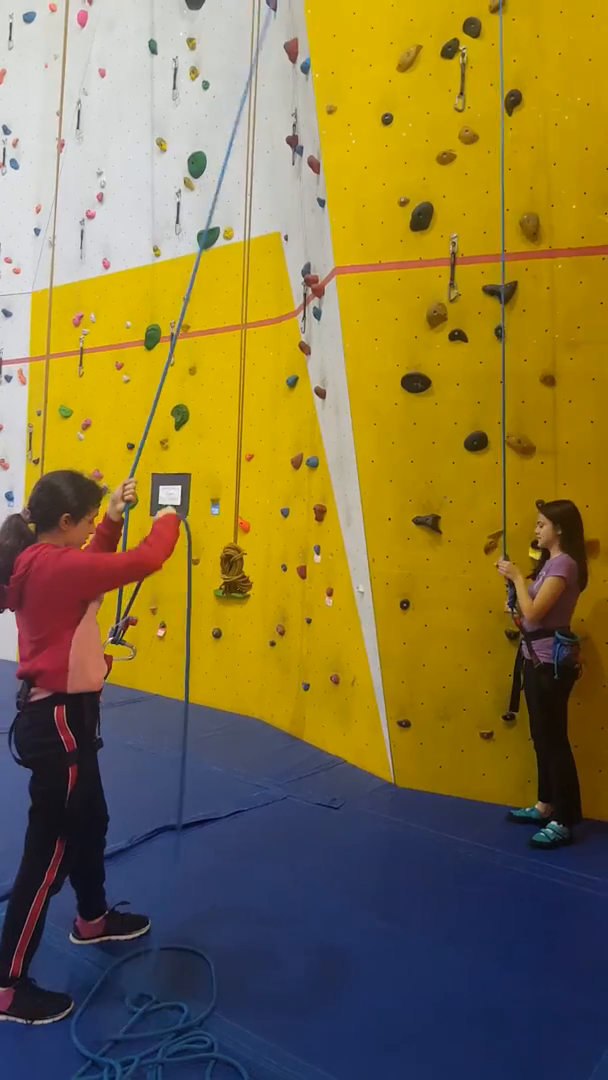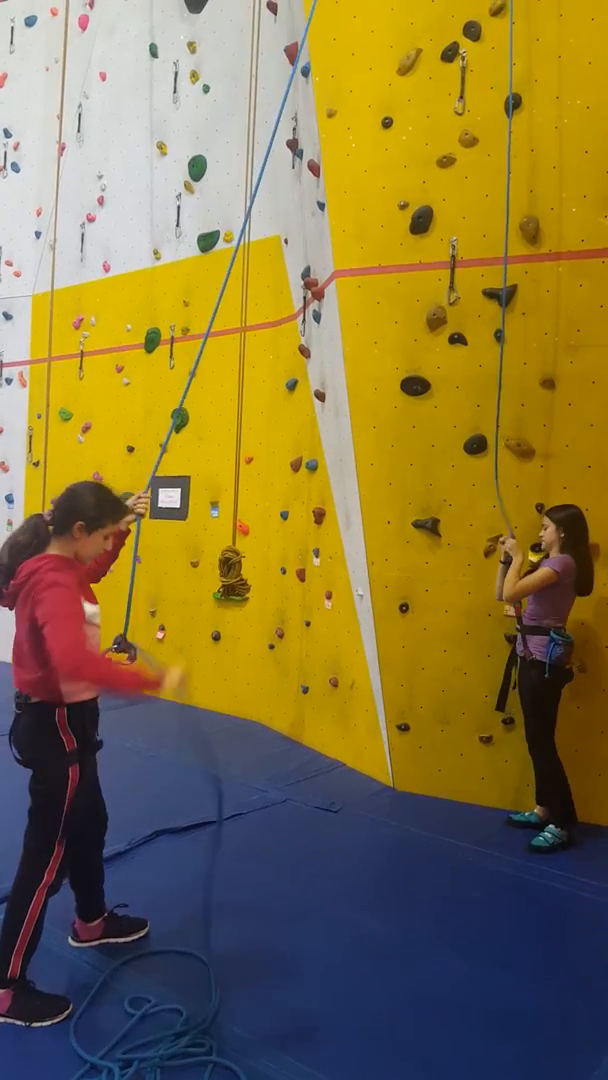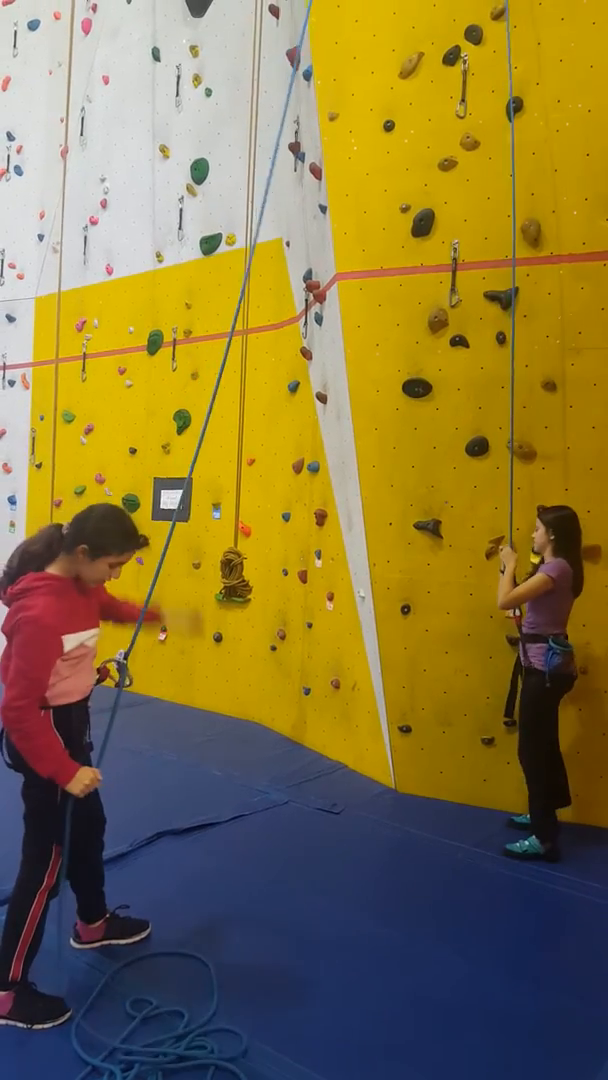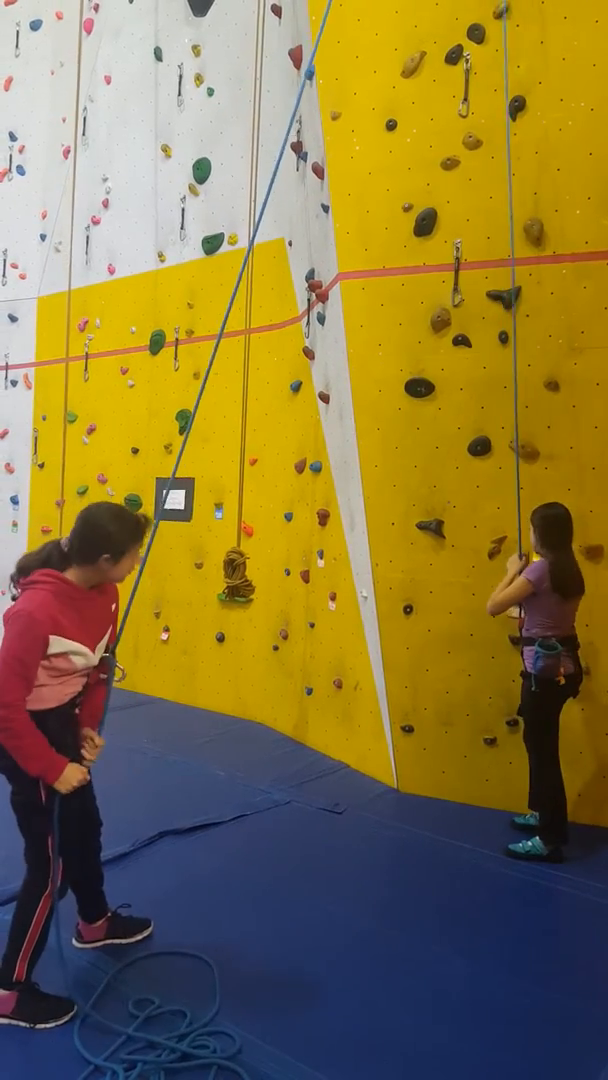
dt=0.4s
person 1, frame 1
right shoulder: (55, 567)
left elbow: (93, 562)
right elbow: (142, 562)
left wrist: (115, 516)
right wrist: (167, 522)
left hip: (62, 715)
right hip: (58, 723)
left knee: (90, 822)
right knee: (48, 852)
left ankle: (93, 918)
person 1, frame 2
left shoulder: (50, 568)
right shoulder: (53, 586)
left elbow: (92, 568)
right elbow: (74, 663)
left wrist: (123, 525)
right wrist: (150, 681)
left hip: (62, 721)
right hip: (55, 726)
left knee: (88, 822)
right knee: (47, 854)
left ankle: (92, 921)
person 1, frame 3
left shoulder: (75, 583)
left elbow: (105, 606)
left wrist: (153, 615)
right wrist: (64, 770)
left hip: (67, 725)
right hip: (45, 735)
left knee: (88, 825)
right knee: (45, 858)
left ankle: (93, 922)
person 1, frame 4
left shoulder: (104, 594)
left wrist: (88, 726)
right wrist: (52, 768)
left hip: (63, 727)
left knee: (84, 829)
right knee: (50, 863)
left ankle: (95, 922)
person 2, frame 1
left shoulder: (564, 564)
right shoulder: (550, 562)
left elbow: (533, 612)
right elbow: (526, 612)
left wrist: (517, 576)
right wrist: (513, 578)
left hip: (552, 661)
right hip: (537, 659)
left knee: (553, 740)
right knee: (542, 738)
left ankle: (564, 822)
right ankle: (545, 806)
person 2, frame 2
left shoulder: (562, 564)
right shoulder: (551, 564)
left elbow: (510, 592)
right elbow: (504, 594)
left wrist: (518, 557)
right wrist: (507, 560)
left hip: (545, 660)
right hip: (535, 658)
left knee: (541, 742)
right knee: (538, 739)
left ankle: (562, 824)
right ankle: (544, 810)
person 2, frame 3
left shoulder: (557, 568)
right shoulder: (548, 568)
left elbow: (505, 601)
right elbow: (510, 601)
left wrist: (510, 566)
right wrist: (506, 566)
left hip: (544, 667)
right hip: (542, 665)
left knee: (531, 751)
right knee: (543, 743)
left ankle: (544, 838)
right ankle: (545, 814)
person 2, frame 4
left shoulder: (540, 568)
right shoulder: (567, 569)
left elbow: (493, 607)
left wrist: (512, 571)
left hip: (544, 667)
right hip: (561, 665)
left knee: (542, 750)
right knee: (538, 742)
left ankle: (550, 840)
right ankle: (543, 814)
